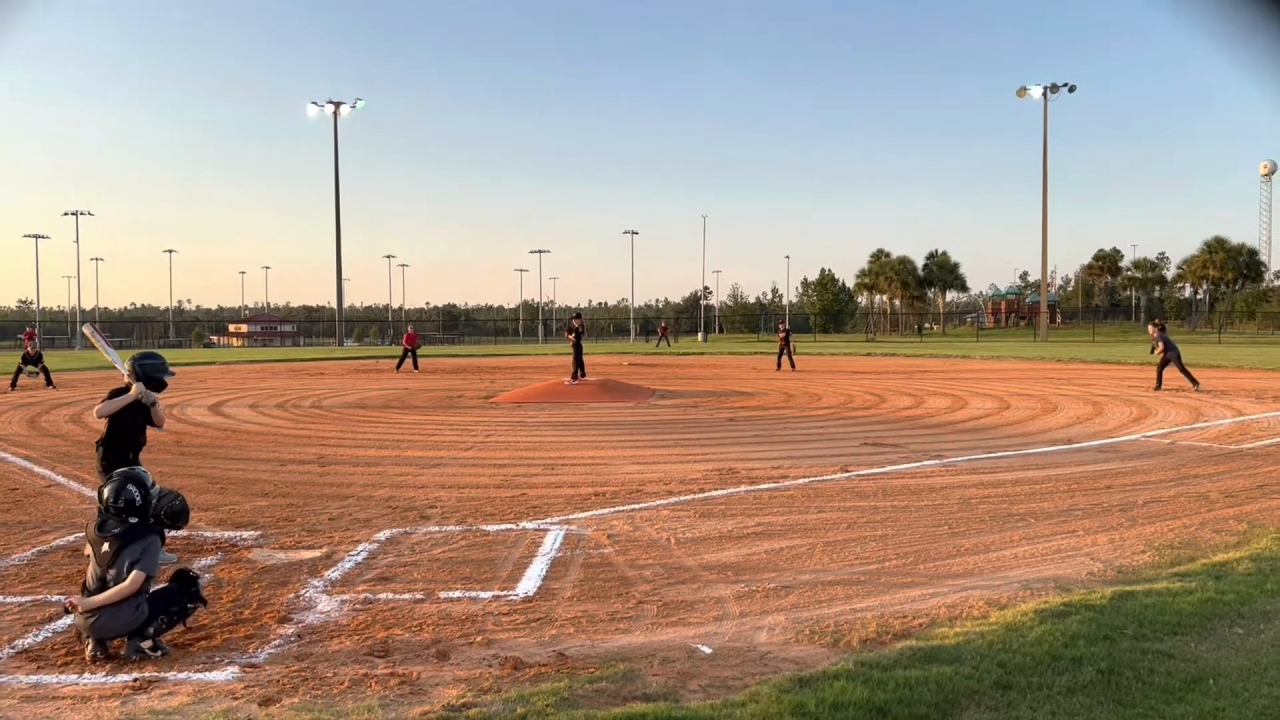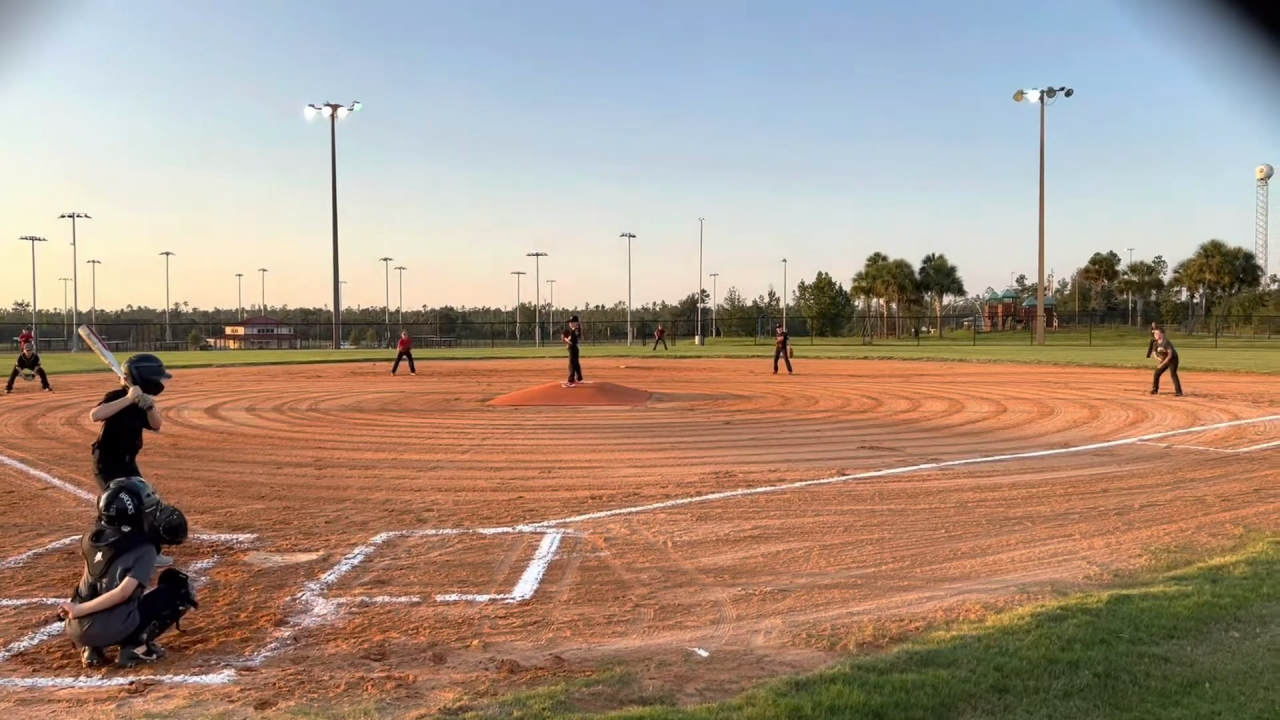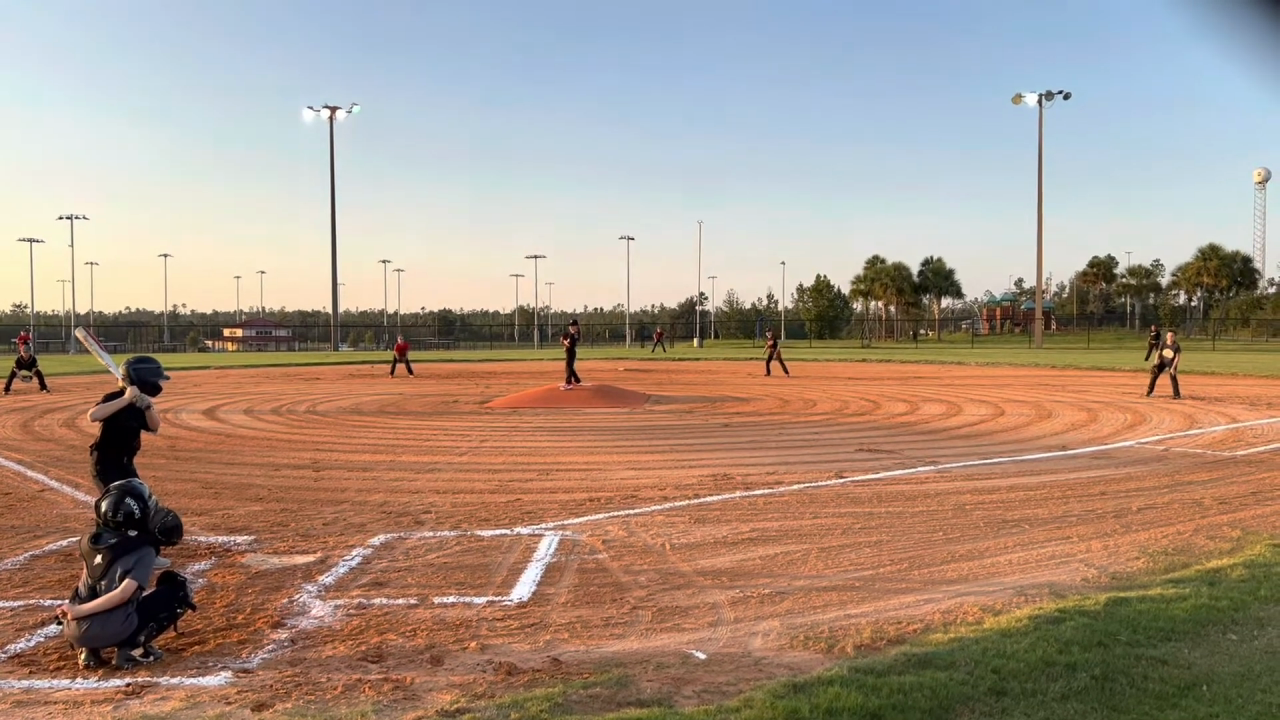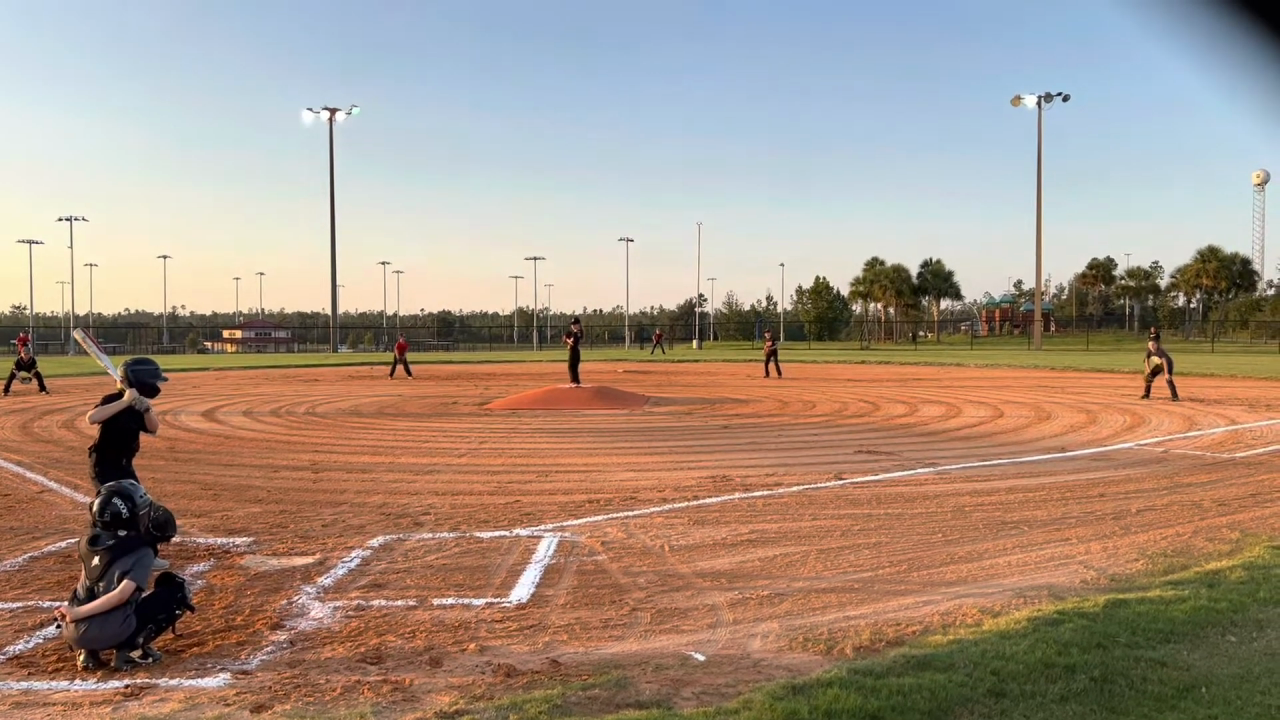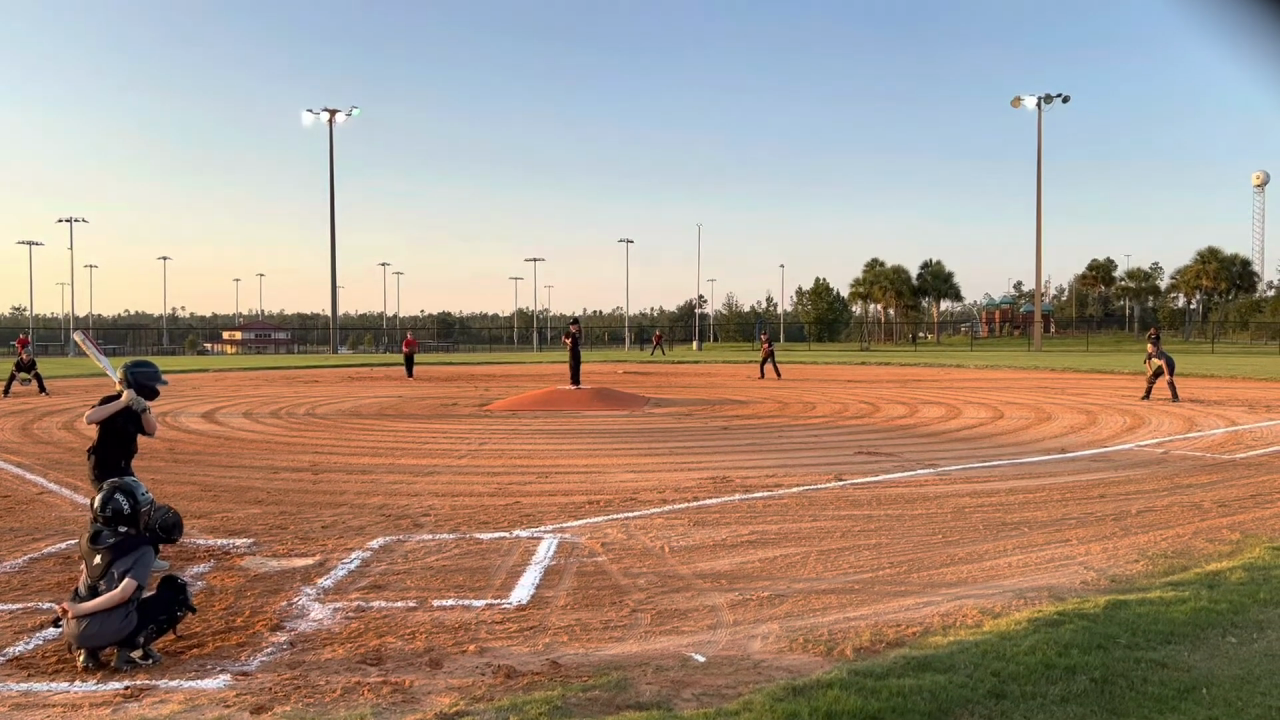
dt=0.5s
person 1, frame 1
left shoulder: (146, 398)
right shoulder: (120, 394)
left elbow: (159, 423)
right elbow: (98, 412)
left wrist: (153, 403)
right wrist: (131, 396)
left hip: (131, 459)
right hip: (111, 459)
person 1, frame 2
left shoulder: (142, 401)
right shoulder: (117, 397)
left elbow: (156, 426)
right elbow: (95, 415)
left wrist: (149, 407)
right wrist: (129, 399)
left hip: (127, 462)
right hip: (107, 462)
person 1, frame 3
left shoulder: (140, 403)
right shoulder: (114, 399)
left elbow: (154, 427)
right elbow: (93, 415)
left wrist: (148, 407)
right wrist: (126, 399)
left hip: (125, 463)
right hip: (105, 463)
person 1, frame 4
right shoulder: (112, 402)
left elbow: (151, 427)
right elbow: (91, 418)
left wrist: (143, 406)
right wrist: (124, 401)
left hip: (124, 465)
right hip: (105, 469)
person 1, frame 5
left shoulder: (138, 405)
right shoulder: (110, 402)
left elbow: (151, 431)
right elbow: (88, 418)
left wrist: (143, 410)
right wrist: (122, 402)
left hip: (123, 467)
right hip: (103, 466)
person 2, frame 1
left shoulder: (96, 529)
right shoulder: (149, 539)
right elbow: (131, 586)
right wrist: (87, 604)
left hip: (87, 621)
right hip: (123, 622)
right knee: (189, 589)
left ankle: (97, 640)
right ankle: (143, 640)
person 2, frame 2
left shoulder: (93, 538)
right shoulder: (144, 549)
right elbow: (122, 593)
right wrist: (78, 610)
left hip: (77, 630)
right hip: (112, 631)
right knee: (180, 588)
left ankle: (92, 648)
right ankle: (136, 647)
person 2, frame 3
left shoulder: (91, 541)
right shoulder: (144, 551)
right elbow: (122, 595)
right wrist: (77, 611)
left hip: (74, 632)
right hip: (110, 632)
right knee: (178, 590)
left ankle: (89, 650)
right ankle: (133, 648)
person 2, frame 4
left shoulder: (90, 542)
right shoulder: (142, 552)
right elbow: (120, 596)
right wrist: (77, 614)
left hip: (73, 632)
right hip: (109, 634)
right knee: (177, 591)
left ankle: (88, 651)
right ankle: (132, 650)
person 2, frame 5
left shoulder: (90, 539)
right shoulder: (142, 550)
right elbow: (122, 594)
right wrist: (78, 610)
left hip: (74, 630)
right hip: (110, 631)
right knee: (178, 593)
left ankle: (87, 650)
right ankle: (132, 650)
